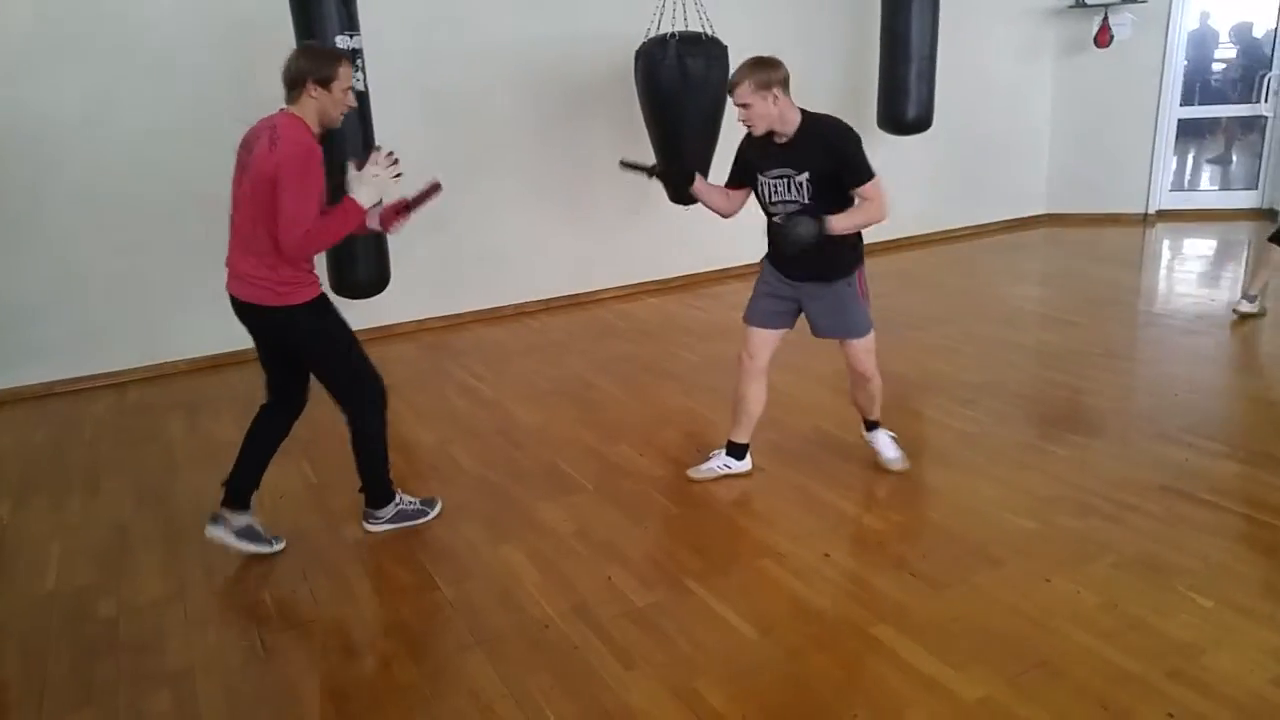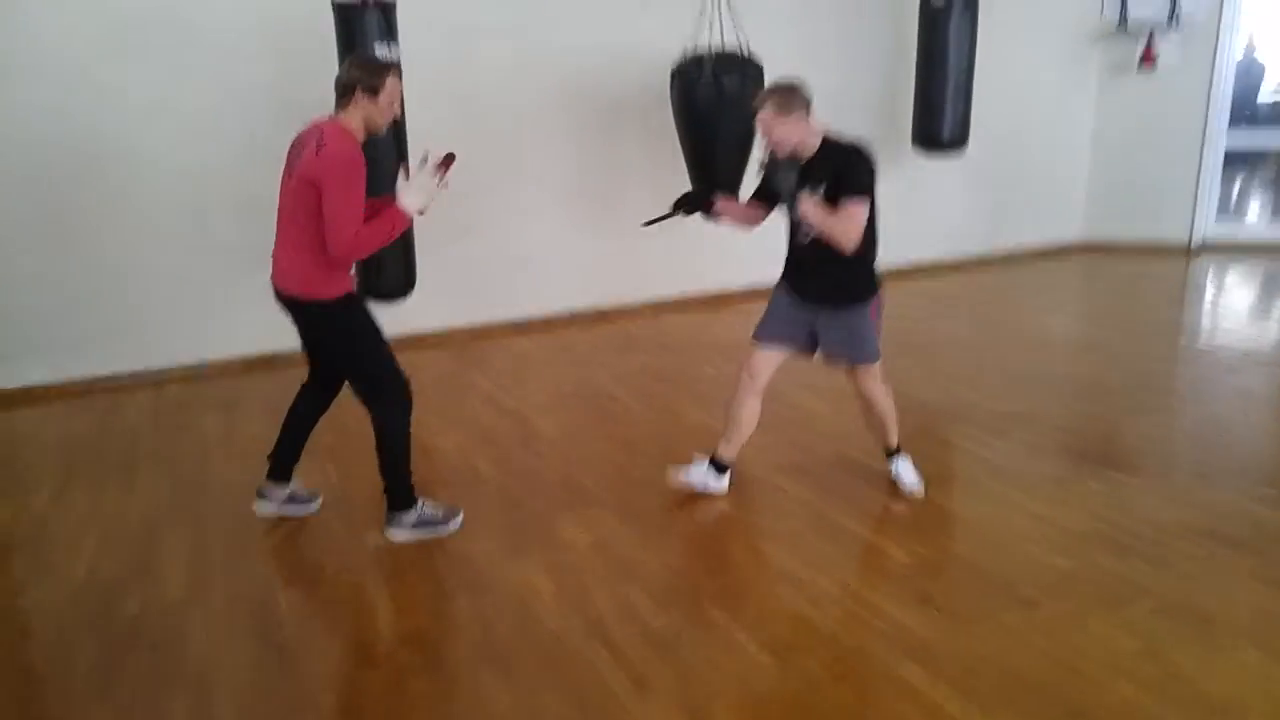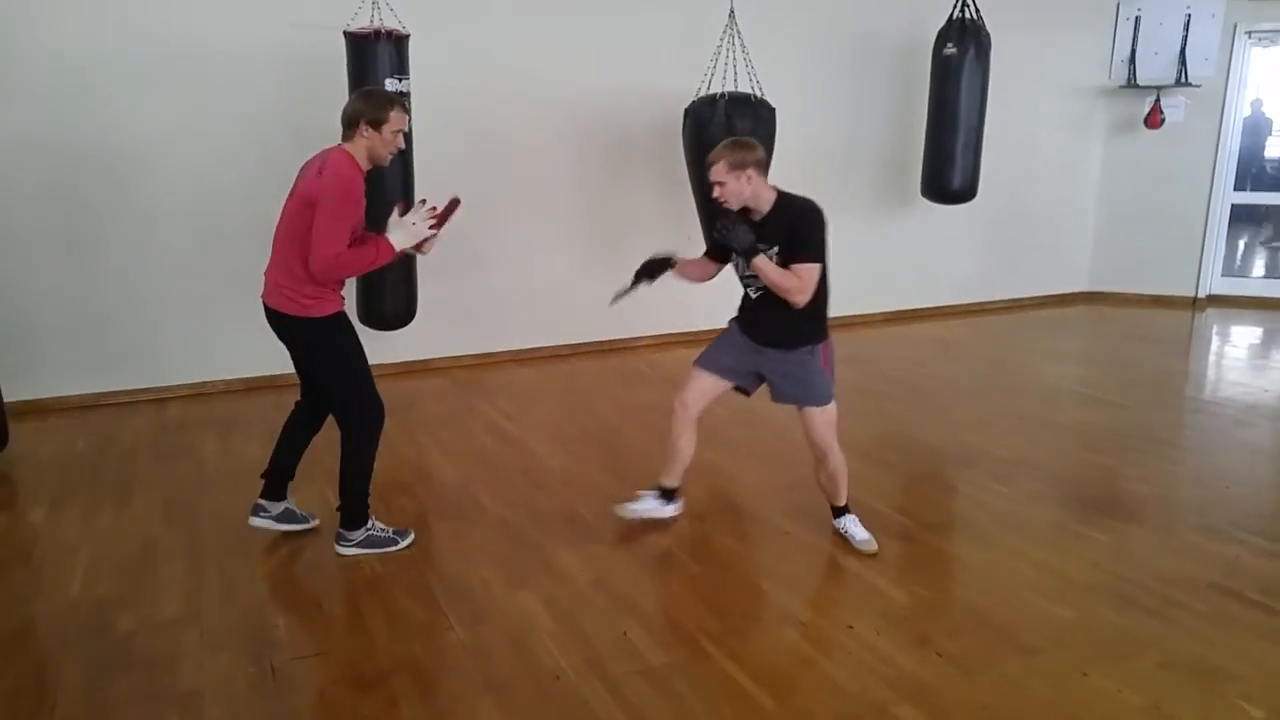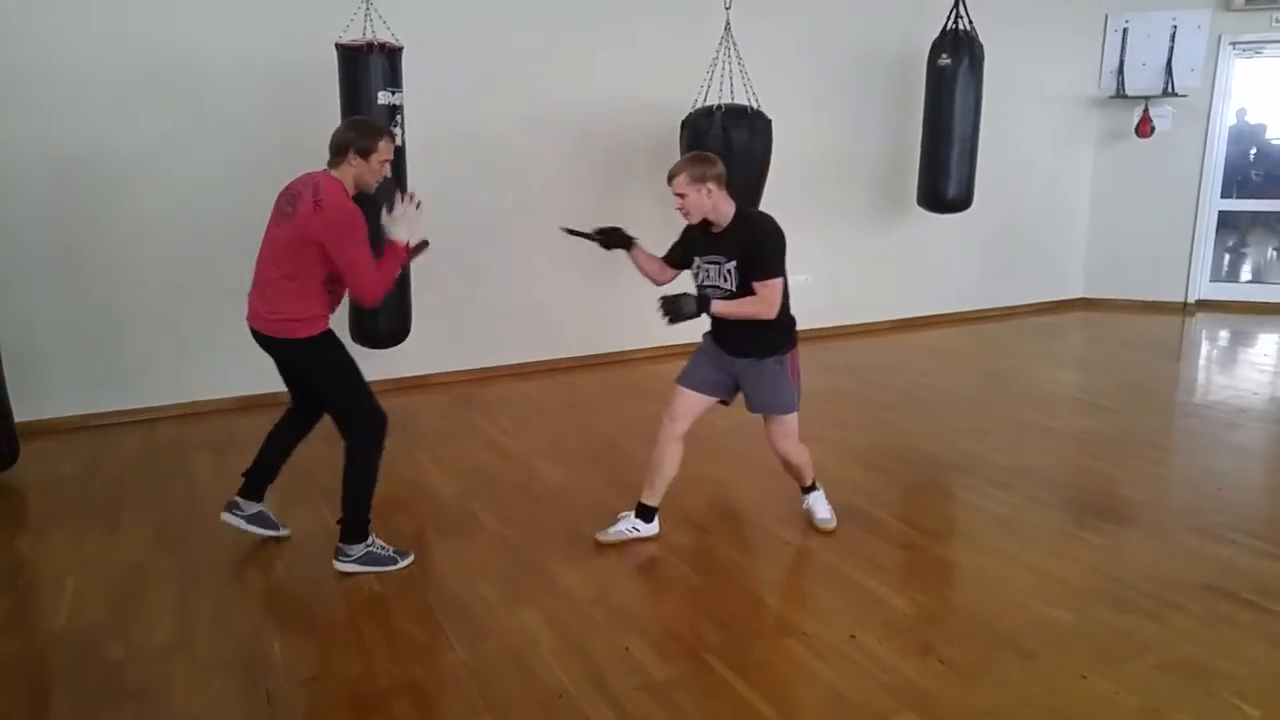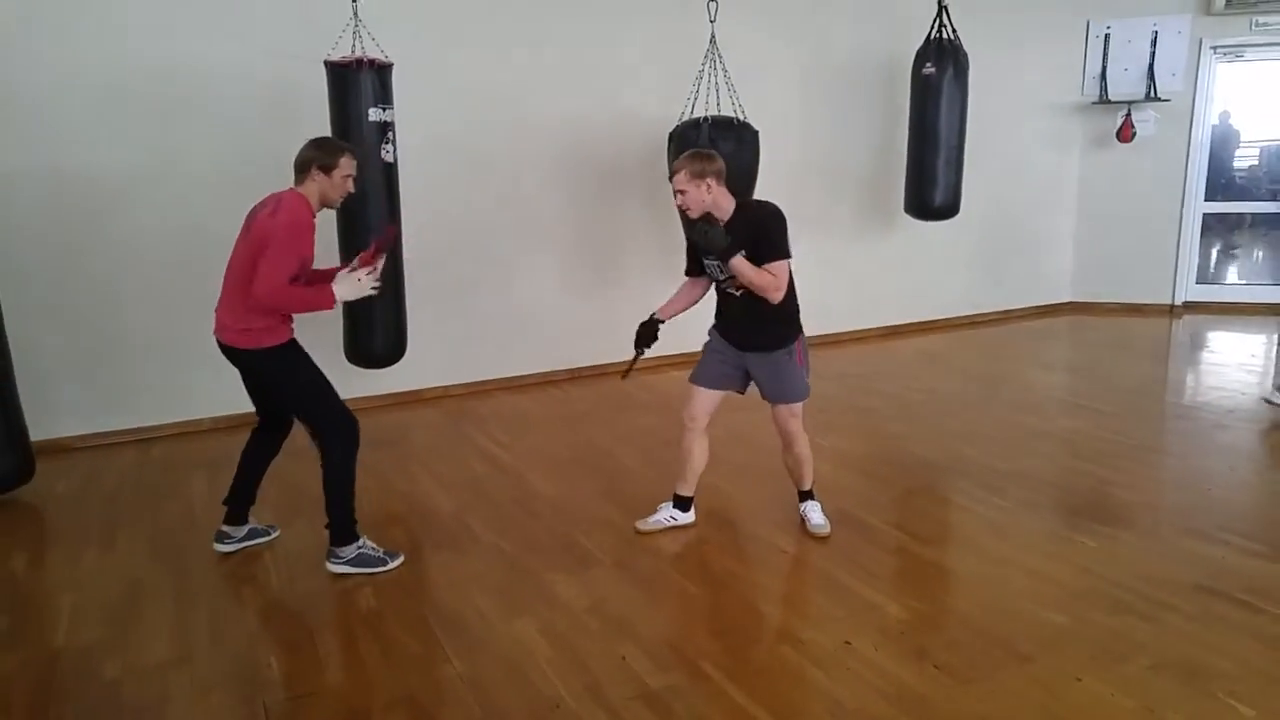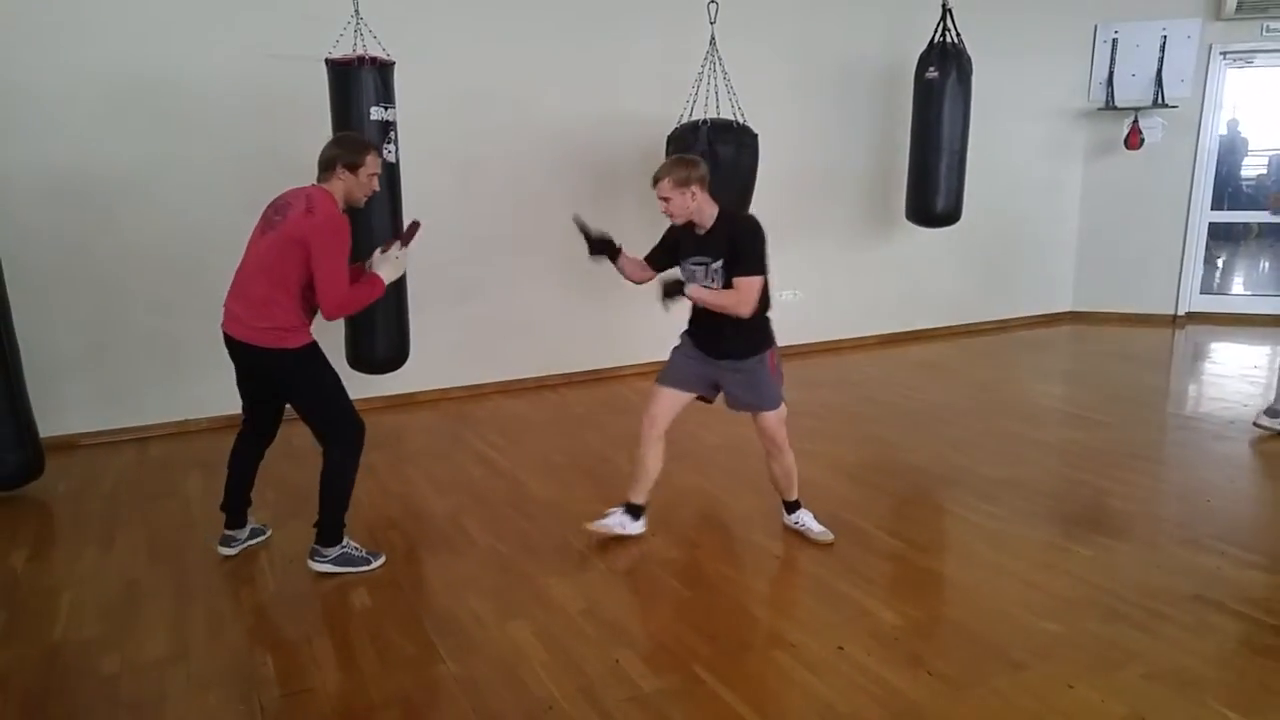
dt=0.4s
person 1, frame 1
left shoulder: (265, 132)
right shoulder: (299, 149)
right elbow: (298, 242)
left wrist: (353, 217)
right wrist: (358, 202)
left hip: (249, 293)
right hip: (287, 300)
left knee: (285, 398)
right knee: (365, 394)
left ankle: (233, 512)
right ankle: (381, 505)
person 1, frame 2
left shoulder: (317, 135)
right shoulder: (344, 155)
right elbow: (345, 246)
left wrist: (395, 203)
right wrist: (405, 208)
left hip: (296, 285)
right hip: (322, 294)
left knee: (325, 379)
right knee: (390, 394)
left ankle: (276, 486)
right ankle: (403, 510)
person 1, frame 3
left shoulder: (330, 164)
right shoulder: (343, 181)
right elbow: (326, 265)
left wrist: (398, 238)
right wrist: (392, 244)
left hip: (288, 305)
right hip: (310, 311)
left knee: (317, 401)
right knee: (364, 414)
left ankle: (272, 502)
right ankle: (354, 528)
person 1, frame 4
left shoulder: (306, 187)
right shoulder: (340, 210)
right elbow: (369, 293)
left wrist: (388, 250)
right wrist: (399, 242)
left hip: (270, 322)
right hip: (298, 330)
left knee: (308, 407)
right knee: (368, 425)
left ankle: (246, 502)
right ankle: (353, 544)
person 1, frame 5
left shoulder: (279, 205)
right shoulder: (295, 219)
right elbow: (270, 293)
left wrist: (345, 273)
right wrist: (335, 293)
left hip: (239, 337)
right hip: (262, 342)
left knee: (274, 424)
right knee: (340, 432)
left ankle: (234, 526)
right ankle: (345, 547)
person 1, frame 6
left shoulder: (293, 201)
right shoulder: (329, 220)
right elbow: (334, 305)
left wrist: (364, 270)
right wrist: (381, 277)
left hip: (240, 333)
right hip: (279, 342)
left knee: (258, 426)
right knee: (345, 435)
left ankle: (234, 529)
right ankle: (329, 546)
person 2, frame 1
left shoulder: (835, 137)
right shoulder: (754, 144)
left elbow: (877, 206)
right elbow: (730, 205)
left wrist: (821, 226)
right wrist: (691, 181)
left hip: (836, 275)
right hip: (780, 271)
left knee: (862, 364)
right knee: (752, 361)
left ankle: (876, 431)
right ankle: (736, 454)
person 2, frame 2
left shoulder: (850, 159)
right shoulder: (781, 165)
left elbow: (848, 237)
right elbow: (751, 215)
left wrist: (793, 188)
right wrist: (712, 204)
left hip: (849, 300)
right hip: (795, 293)
left knee: (871, 388)
right knee: (751, 379)
left ankle: (896, 459)
right ankle: (716, 471)
person 2, frame 3
left shoulder: (803, 216)
right shoulder: (734, 222)
left elbow: (799, 293)
right elbow: (706, 267)
left wrist: (750, 250)
right wrist: (670, 264)
left hip: (800, 345)
right hip: (747, 334)
left knee: (824, 441)
right knee: (684, 407)
left ankle: (843, 517)
right ankle: (665, 497)
person 2, frame 4
left shoulder: (761, 230)
right shoulder: (695, 233)
left elbow: (768, 307)
right elbow: (663, 272)
left wrist: (703, 305)
right wrist: (629, 245)
left hip: (770, 353)
right hip: (720, 348)
left knee: (784, 443)
right knee: (672, 426)
left ankle: (812, 491)
right ankle: (644, 518)
person 2, frame 5
left shoulder: (766, 218)
right shoulder: (700, 231)
left elbow: (775, 290)
right elbow: (696, 284)
left wrist: (727, 255)
right wrist: (657, 319)
left hip: (777, 343)
right hip: (726, 339)
left knee: (790, 430)
right knee: (693, 420)
left ankle: (807, 503)
right ankle: (681, 507)
person 2, frame 6
left shoulder: (744, 231)
right shoulder: (679, 235)
left elbow: (743, 305)
right elbow: (642, 272)
left wrist: (687, 289)
right wrist: (615, 253)
left hip: (748, 352)
right hip: (697, 347)
left knee: (775, 440)
right knee: (653, 425)
left ankle: (795, 513)
right ankle: (631, 515)
